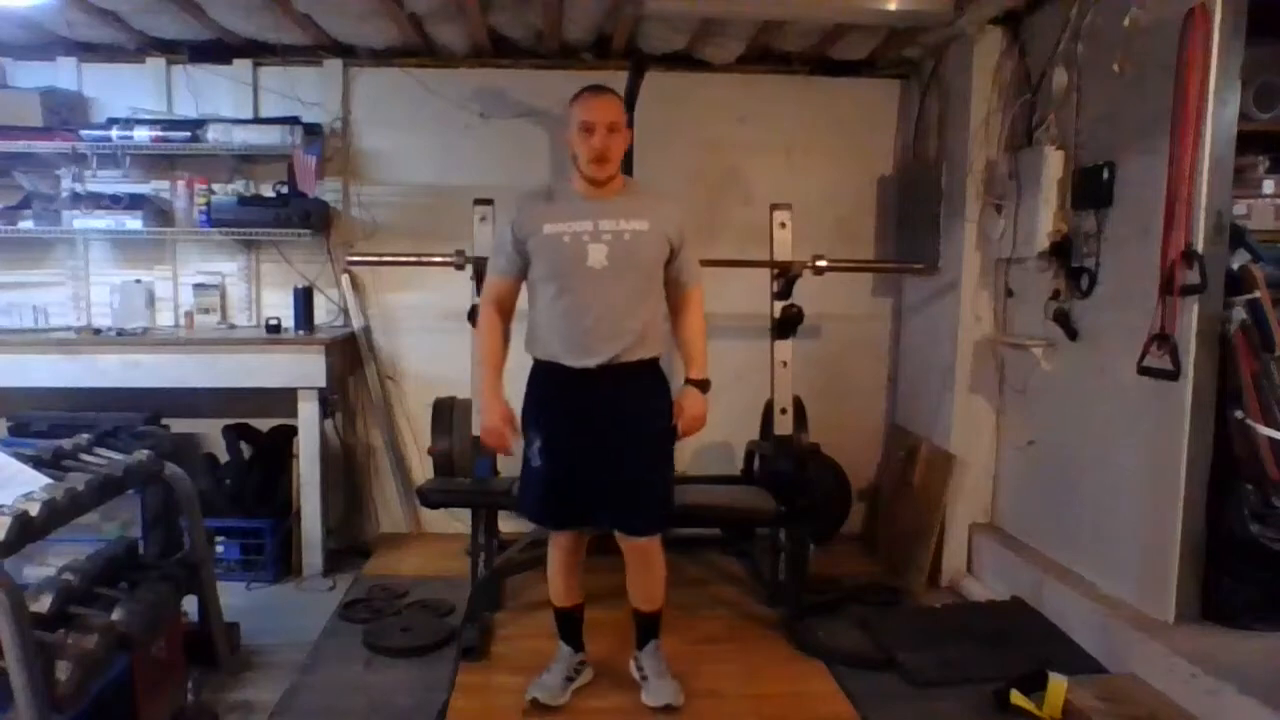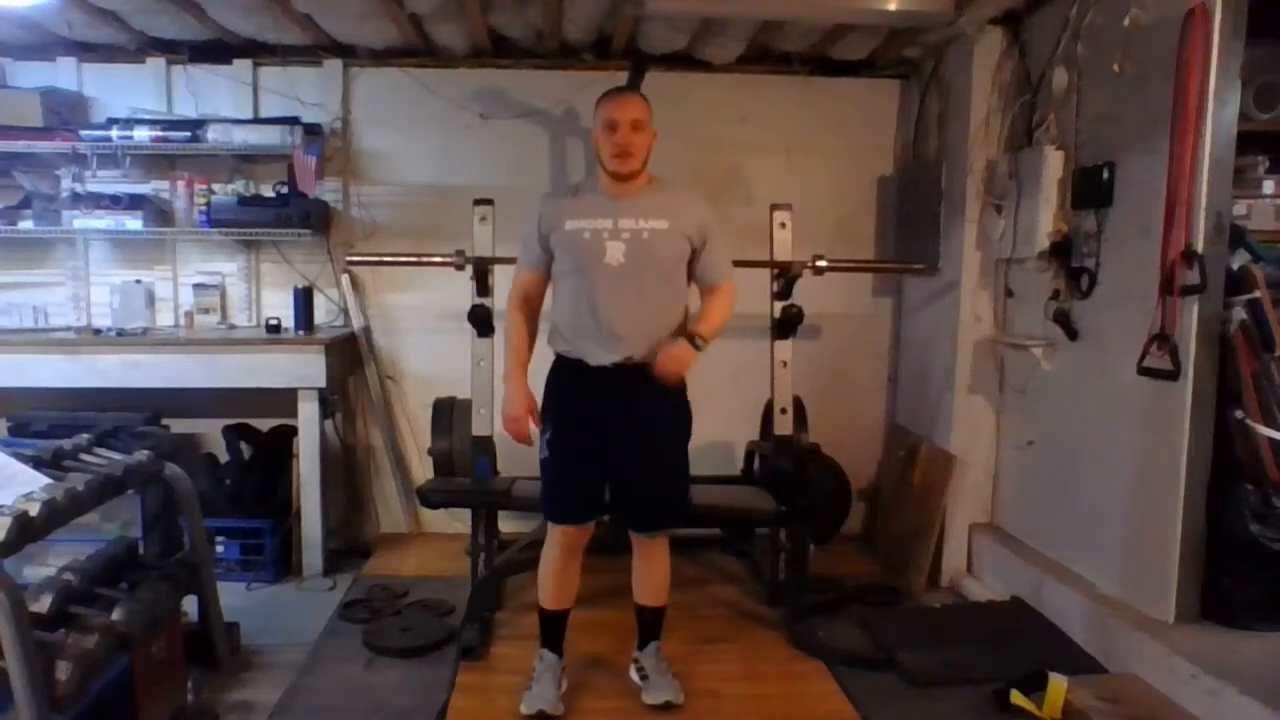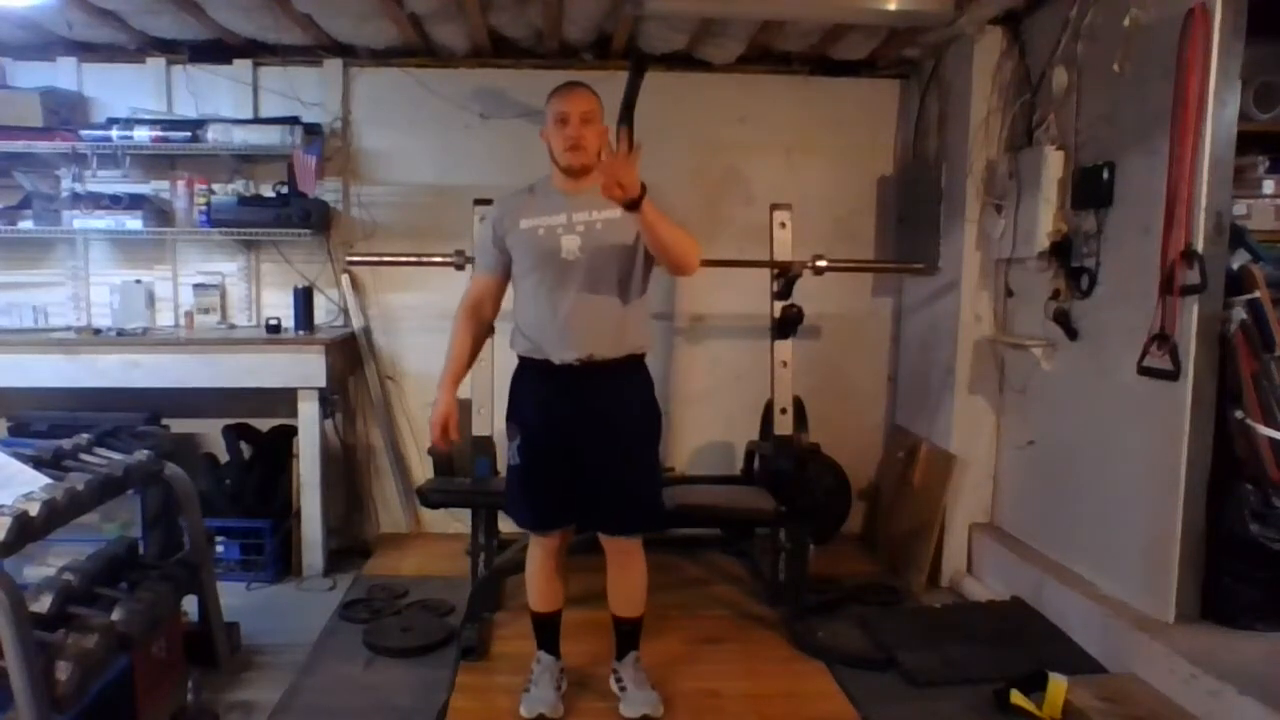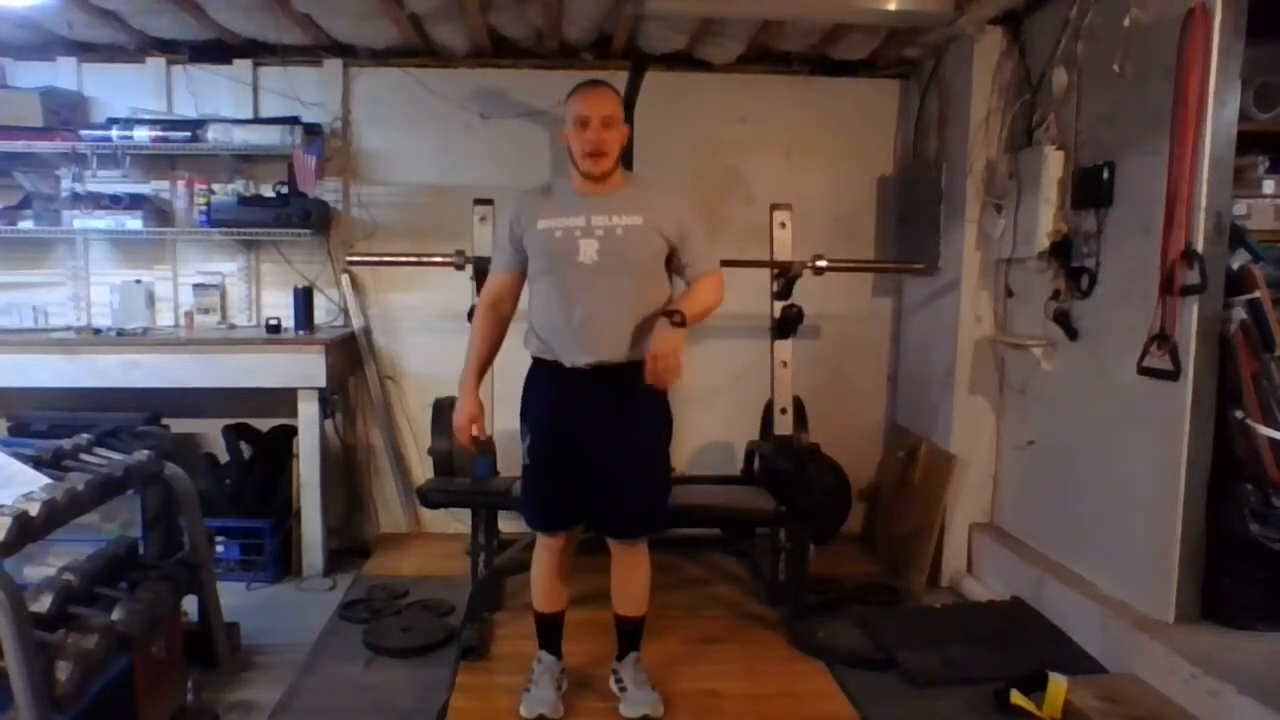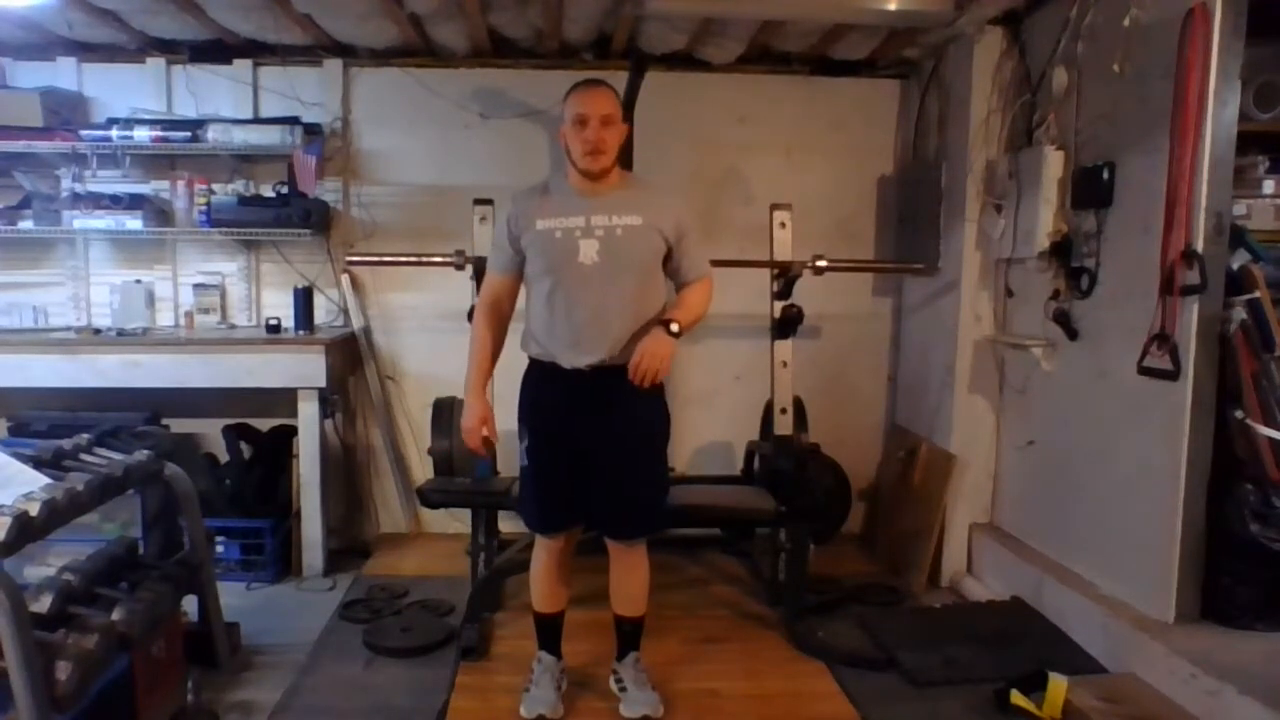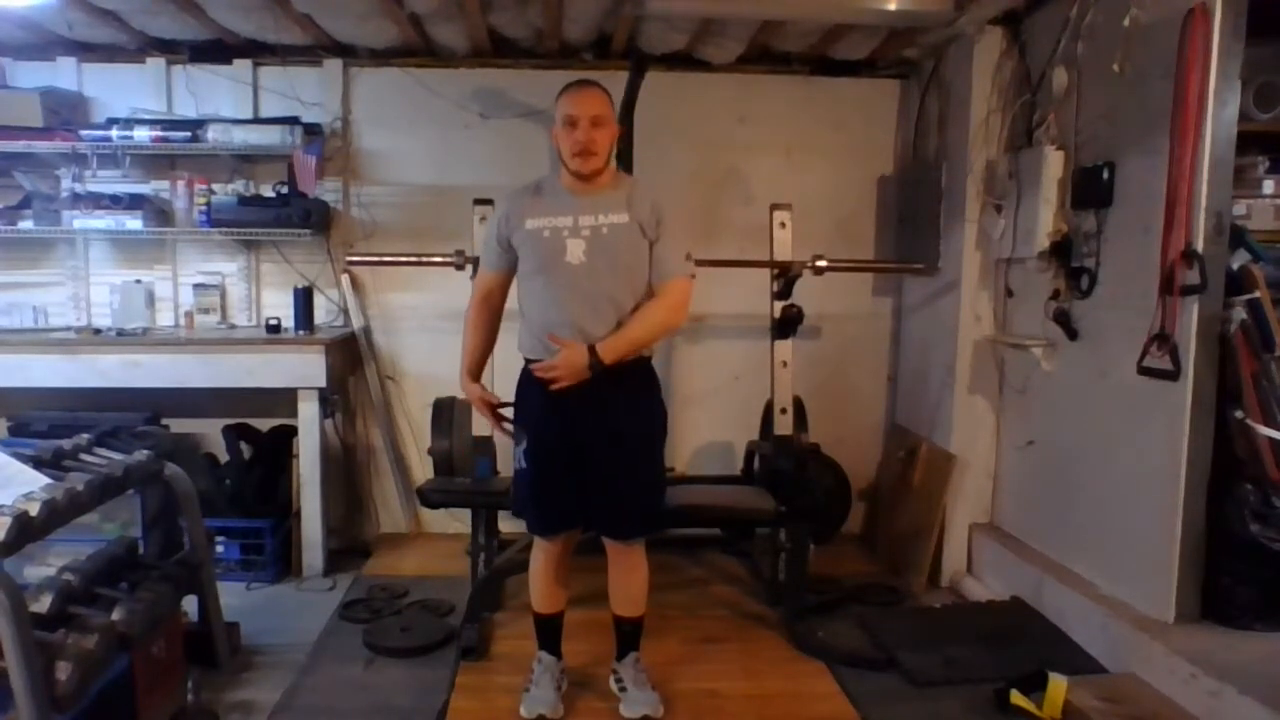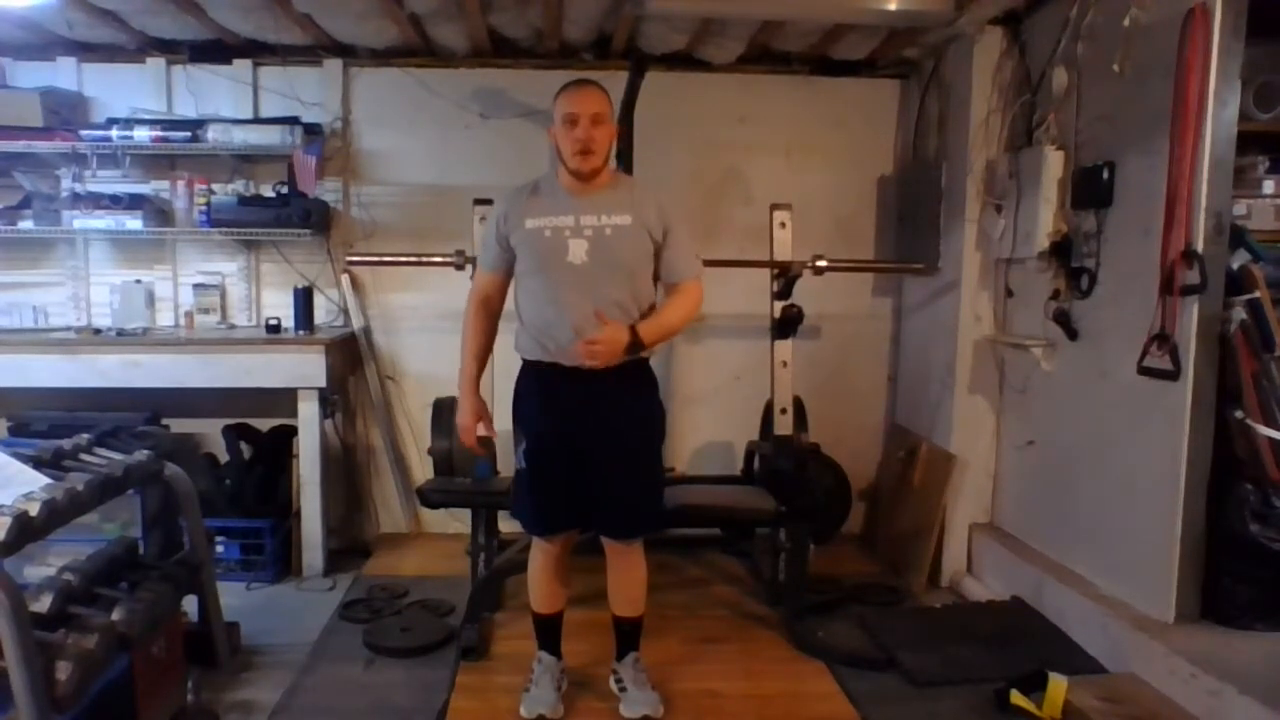
dt=0.7s
person 1, frame 1
left shoulder: (660, 215)
right shoulder: (532, 216)
left elbow: (687, 302)
right elbow: (495, 305)
left wrist: (696, 382)
right wrist: (490, 394)
left hip: (638, 389)
right hip: (558, 390)
left knee: (641, 540)
right knee: (565, 535)
left ankle: (648, 652)
right ankle: (570, 653)
person 1, frame 2
left shoulder: (686, 211)
right shoulder: (557, 212)
left elbow: (722, 294)
right elbow: (523, 301)
left wrist: (692, 340)
right wrist: (515, 382)
left hip: (653, 388)
right hip: (575, 384)
left knee: (650, 531)
right knee: (565, 530)
left ankle: (648, 654)
right ankle: (550, 661)
person 1, frame 3
left shoulder: (635, 204)
right shoulder: (513, 211)
left elbow: (687, 262)
right elbow: (478, 305)
left wrist: (635, 200)
right wrist: (447, 388)
left hip: (620, 385)
right hip: (541, 386)
left knee: (623, 537)
right knee: (546, 536)
left ankle: (627, 664)
right ankle: (547, 663)
person 1, frame 4
left shoulder: (659, 208)
right shoulder: (531, 210)
left elbow: (710, 281)
right elbow: (495, 302)
left wrist: (675, 321)
right wrist: (469, 388)
left hip: (632, 390)
right hip: (554, 388)
left knee: (630, 537)
right knee: (553, 535)
left ankle: (628, 663)
right ankle: (548, 662)
person 1, frame 5
left shoulder: (656, 208)
right shoulder: (528, 209)
left elbow: (699, 285)
right elbow: (492, 304)
left wrist: (668, 327)
right wrist: (474, 391)
left hip: (630, 391)
right hip: (551, 388)
left knee: (628, 538)
right knee: (552, 537)
left ankle: (628, 663)
right ankle: (548, 662)
person 1, frame 6
left shoulder: (646, 206)
right shoulder: (520, 208)
left elbow: (674, 300)
right elbow: (486, 295)
left wrist: (594, 356)
right wrist: (471, 375)
left hip: (626, 389)
right hip: (545, 390)
left knee: (627, 537)
right knee: (551, 537)
left ankle: (628, 664)
right ankle: (548, 663)
person 1, frame 7
left shoulder: (648, 207)
right shoulder: (517, 209)
left elbow: (688, 293)
right elbow: (484, 300)
left wrist: (633, 337)
right wrist: (468, 389)
left hip: (626, 389)
right hip: (545, 388)
left knee: (625, 537)
right knee: (549, 537)
left ankle: (628, 664)
right ankle: (548, 663)
